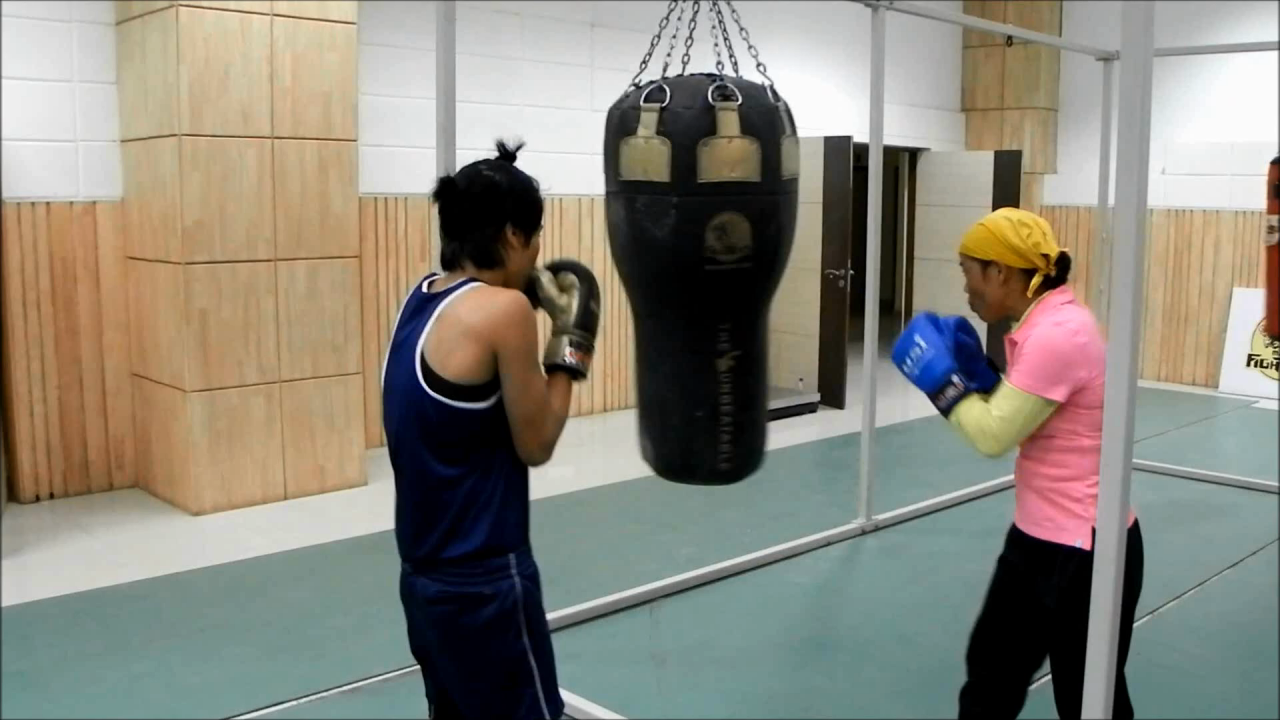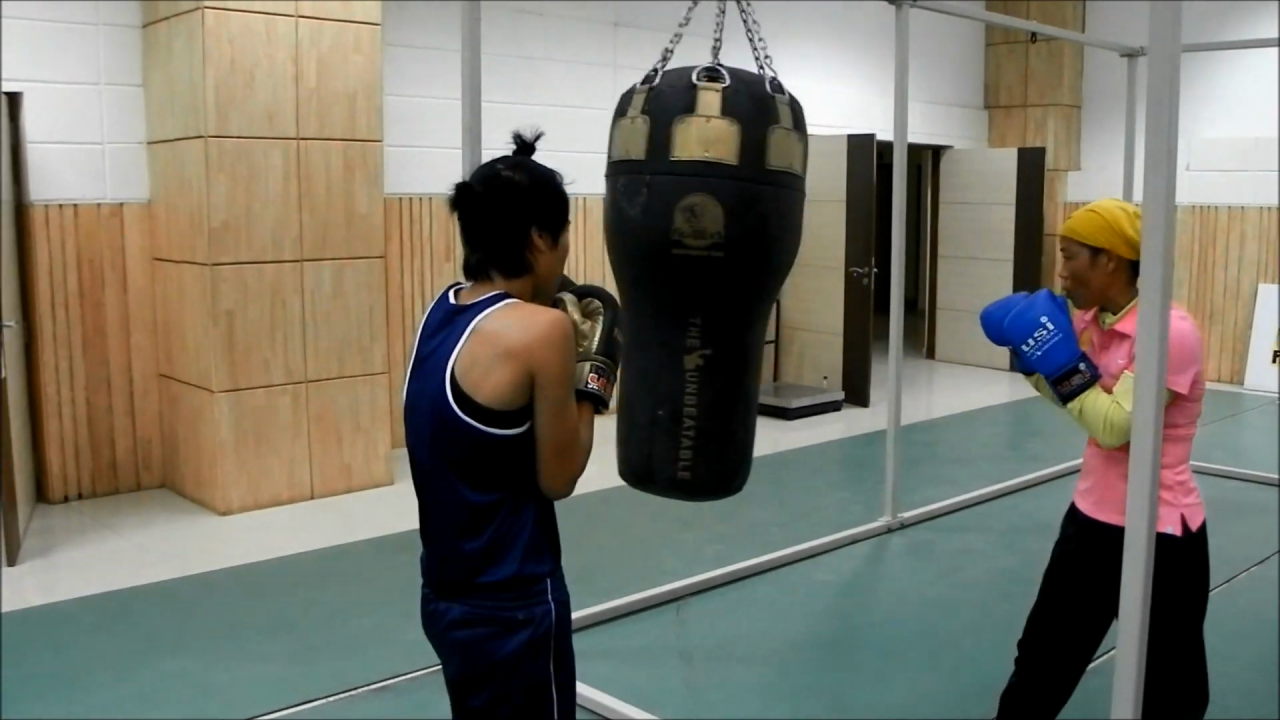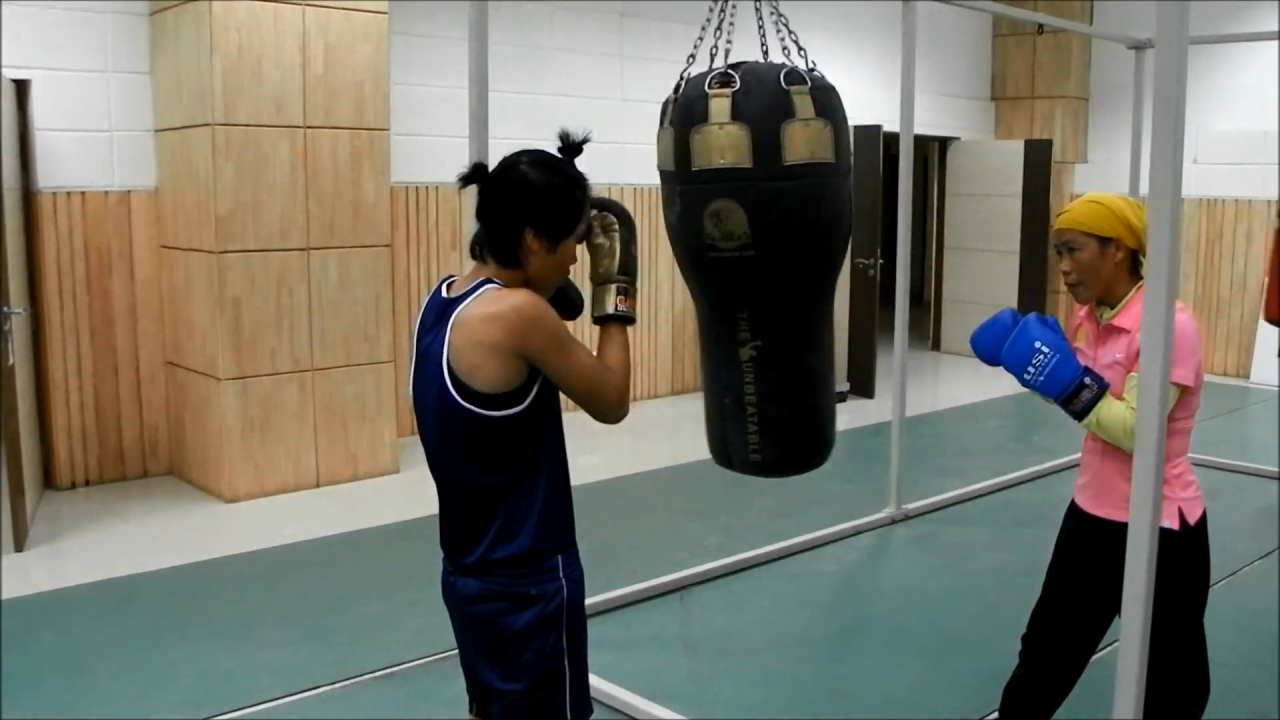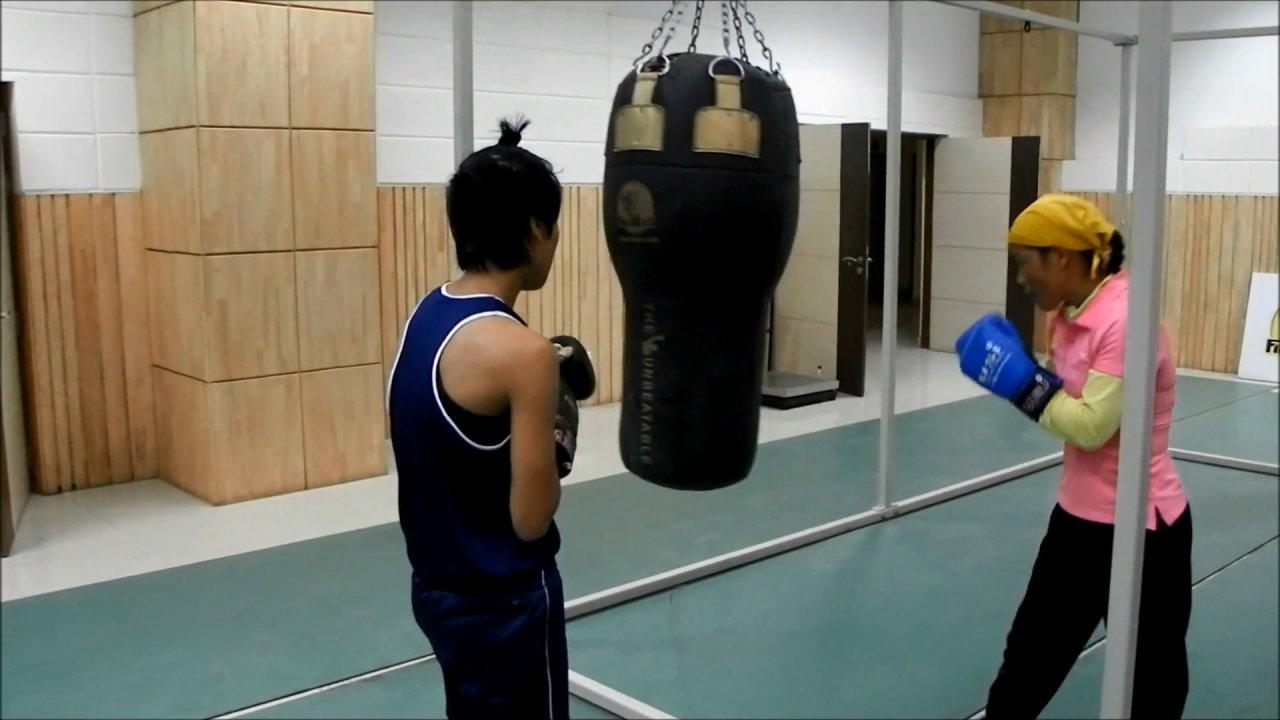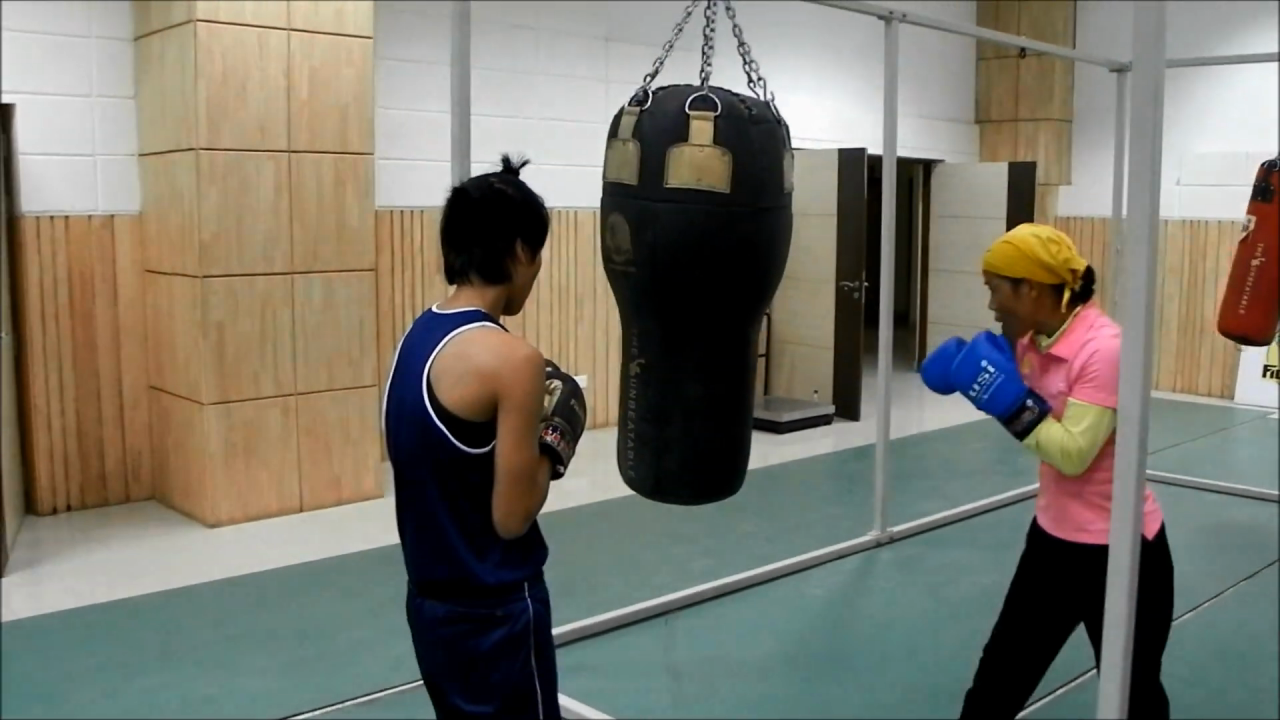
dt=1s
person 1, frame 1
left shoulder: (420, 300)
right shoulder: (503, 309)
right elbow: (535, 445)
right wrist: (571, 339)
left hip: (427, 571)
right hip: (484, 579)
person 1, frame 2
left shoulder: (443, 311)
right shoulder: (539, 329)
right elbow: (558, 478)
right wrist: (595, 365)
left hip: (448, 592)
right hip: (511, 605)
person 1, frame 3
left shoulder: (443, 300)
right shoulder: (517, 313)
right elbow: (611, 402)
right wrist: (615, 288)
left hip: (470, 572)
right hip: (527, 582)
person 1, frame 4
left shoulder: (426, 315)
right shoulder: (519, 350)
right elbow: (531, 519)
right wrist: (557, 437)
left hip: (439, 584)
right hip: (502, 600)
person 1, frame 5
left shoulder: (418, 337)
right shoulder: (510, 359)
right elbow: (512, 515)
right wrist: (556, 440)
left hip: (433, 600)
right hip: (494, 611)
person 2, frame 1
left shoulder: (1058, 334)
right shoulder: (1036, 327)
left elbow: (993, 436)
left wrist: (939, 374)
right wrist: (967, 362)
left hip: (1082, 546)
right hip: (1038, 534)
right knee: (992, 661)
person 2, frame 2
left shoulder: (1171, 331)
right shoulder: (1094, 320)
left elbow: (1112, 427)
right elbow: (1069, 401)
left wrist: (1059, 356)
right wrist: (1028, 350)
left hip: (1157, 537)
right hip: (1091, 519)
right knee: (1042, 654)
person 2, frame 3
left shoulder: (1168, 324)
right shoulder: (1089, 316)
left elbow: (1135, 431)
left wrist: (1066, 379)
right wrist: (1029, 361)
left hip: (1157, 531)
right hip: (1092, 515)
right knee: (1046, 647)
person 2, frame 4
left shoulder: (1126, 320)
right shoulder: (1068, 315)
left elbow: (1091, 428)
left wrist: (1018, 378)
right wrist: (1021, 370)
left hip: (1140, 532)
right hip: (1078, 518)
right knee: (1032, 646)
person 2, frame 5
left shoulder: (1105, 349)
right shoulder: (1033, 340)
left elbow: (1073, 455)
right elbow: (1036, 423)
left wrist: (1009, 399)
right wrist: (971, 374)
right hip: (1053, 534)
right knee: (1006, 660)
